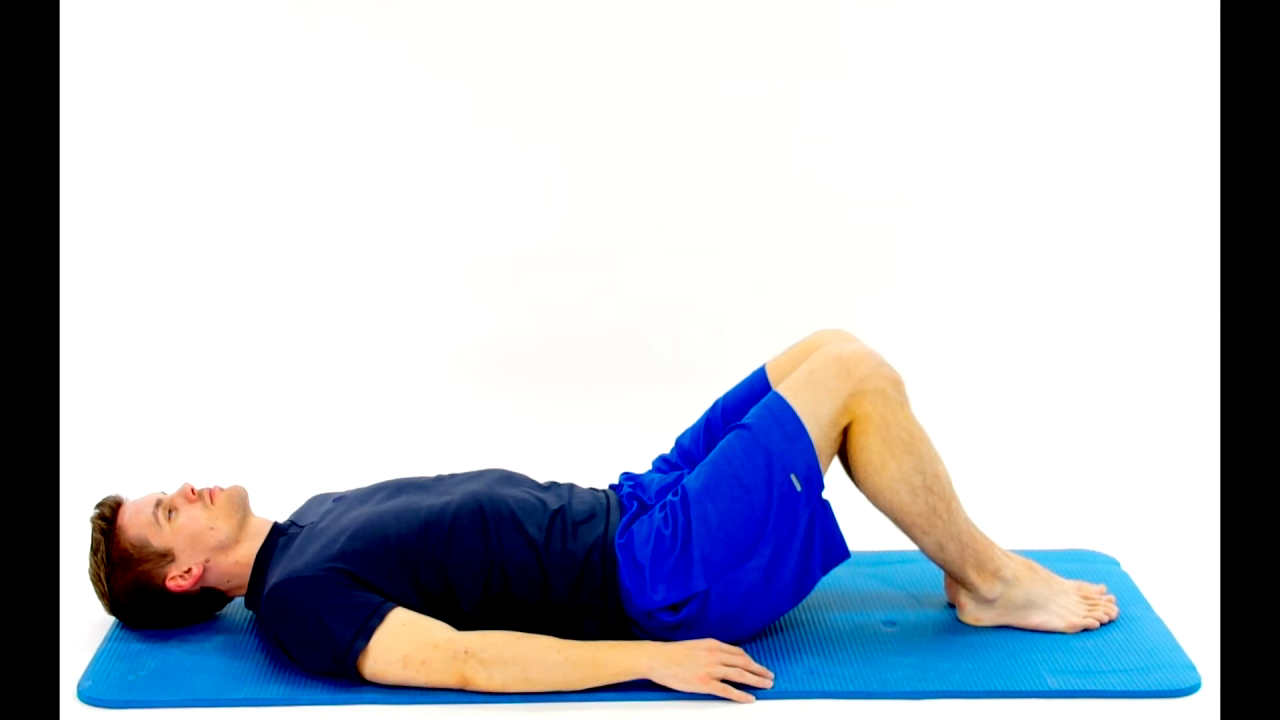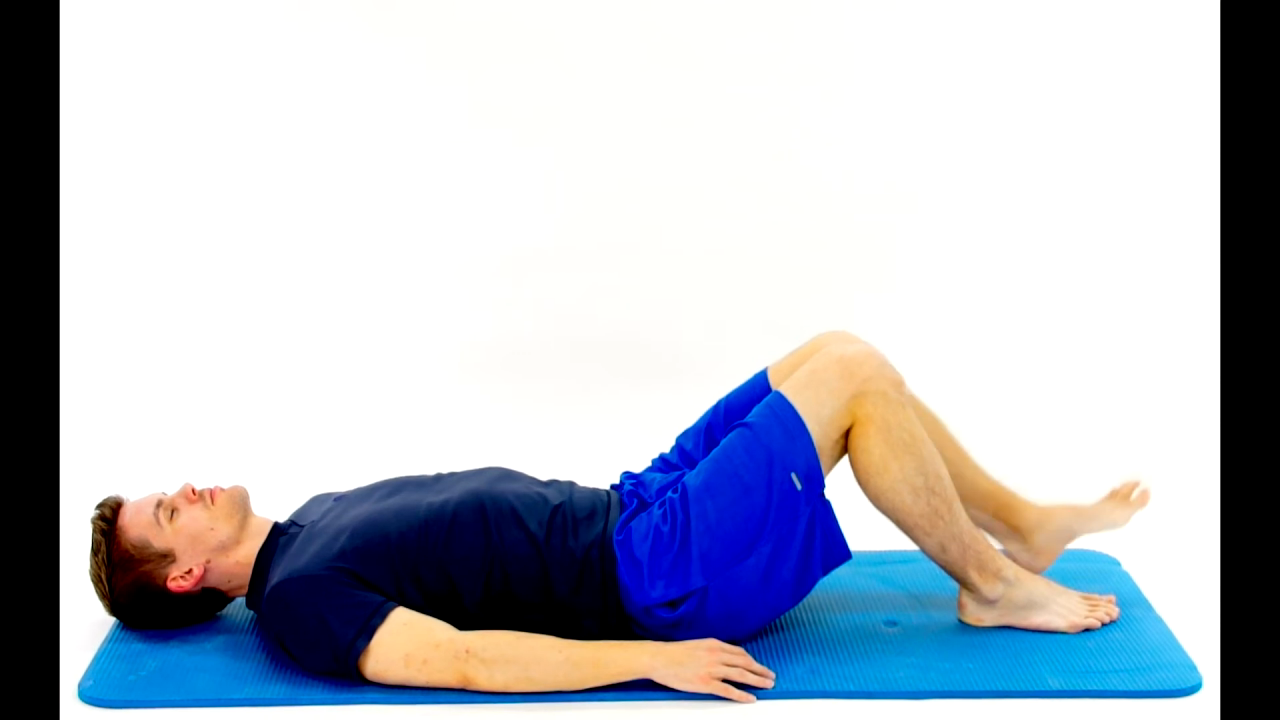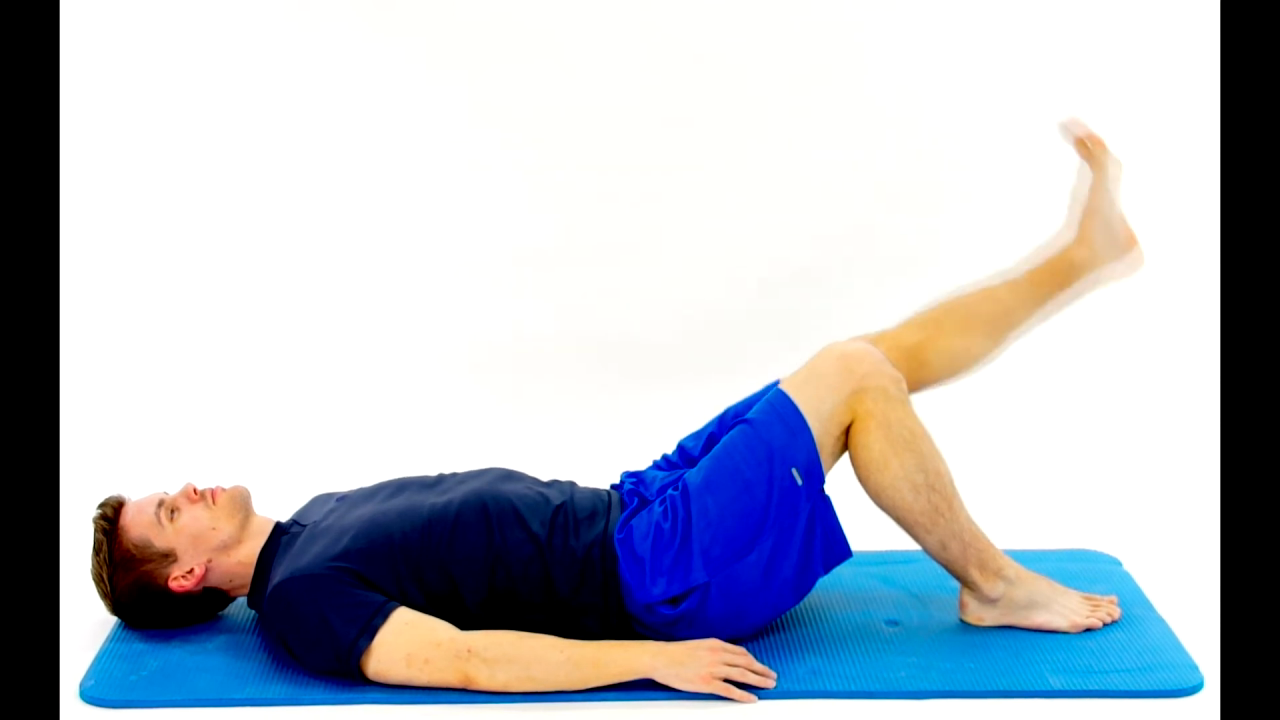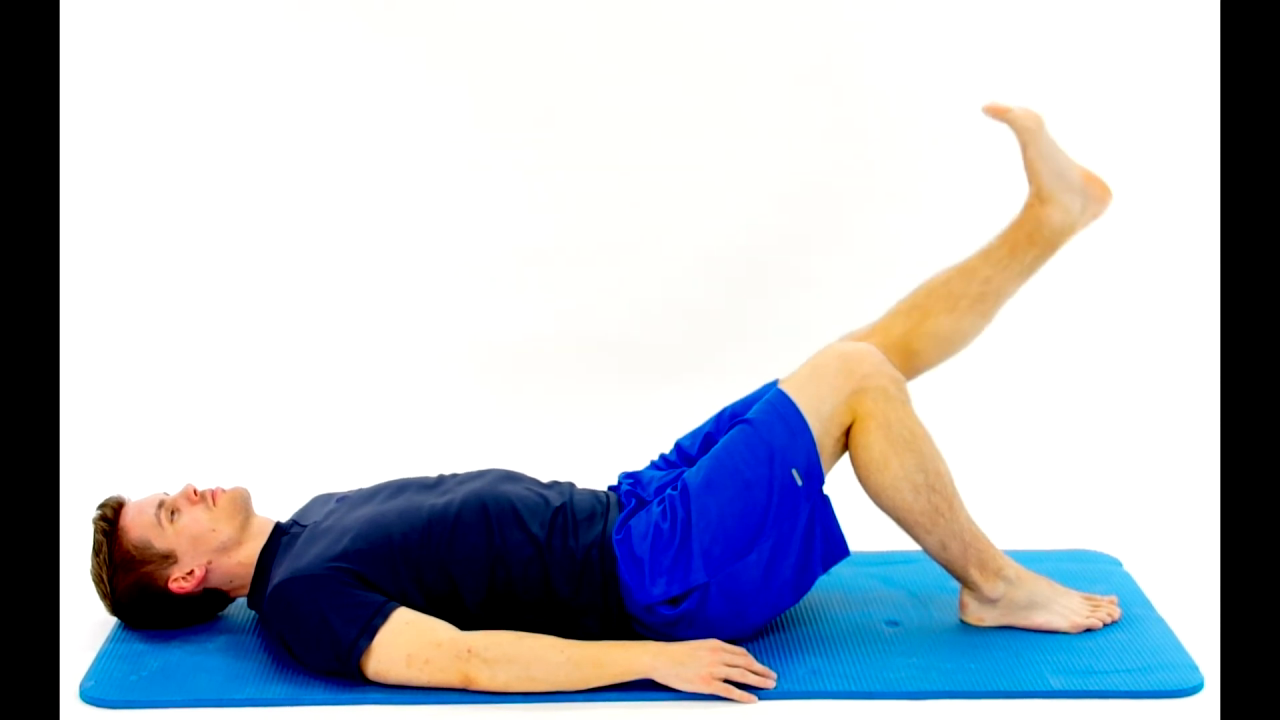
dt=0.5s
person 1, frame 1
left shoulder: (317, 521)
right shoulder: (300, 603)
right elbow: (465, 661)
right wrist: (651, 657)
left hip: (628, 514)
right hip: (660, 579)
left knee: (831, 352)
right knee: (858, 375)
left ankle: (978, 566)
right ankle: (989, 585)
person 1, frame 2
left shoulder: (317, 525)
right shoulder: (300, 600)
right elbow: (464, 660)
right wrist: (651, 657)
left hip: (631, 511)
right hip: (657, 577)
left knee: (830, 357)
right knee: (851, 372)
left ankle: (1026, 529)
right ankle: (992, 586)
person 1, frame 3
left shoulder: (320, 523)
right shoulder: (301, 599)
right elbow: (466, 661)
right wrist: (649, 657)
left hip: (632, 512)
right hip: (656, 577)
left knee: (870, 362)
right knee: (854, 373)
left ankle: (1081, 251)
right ankle: (995, 590)
person 1, frame 4
left shoulder: (318, 526)
right shoulder: (303, 599)
right elbow: (468, 660)
right wrist: (654, 655)
left hip: (632, 512)
right hip: (660, 576)
left knee: (865, 354)
right knee: (857, 375)
left ankle: (1050, 214)
right ankle: (993, 588)
